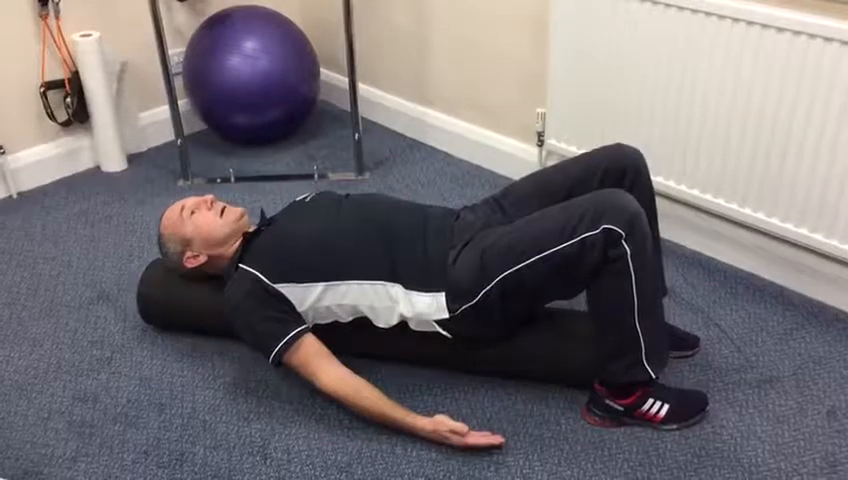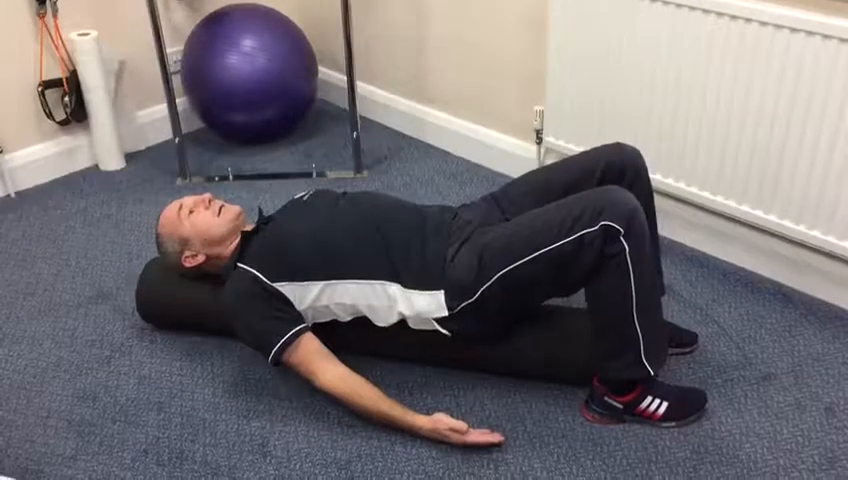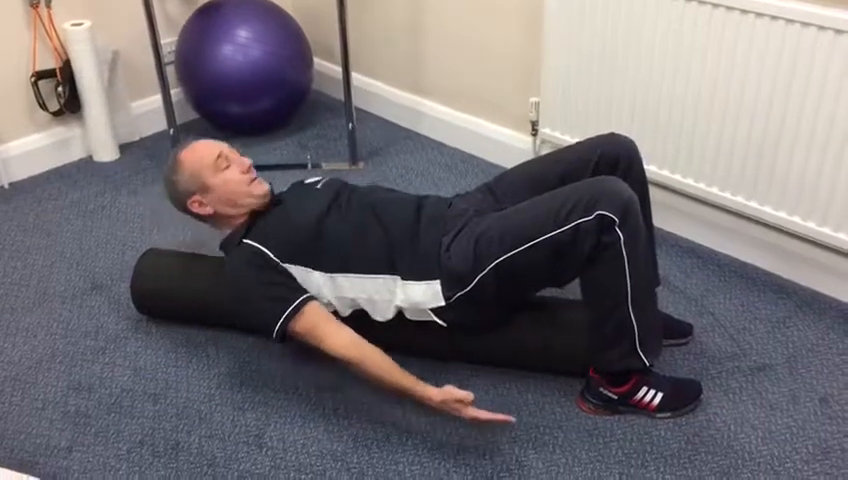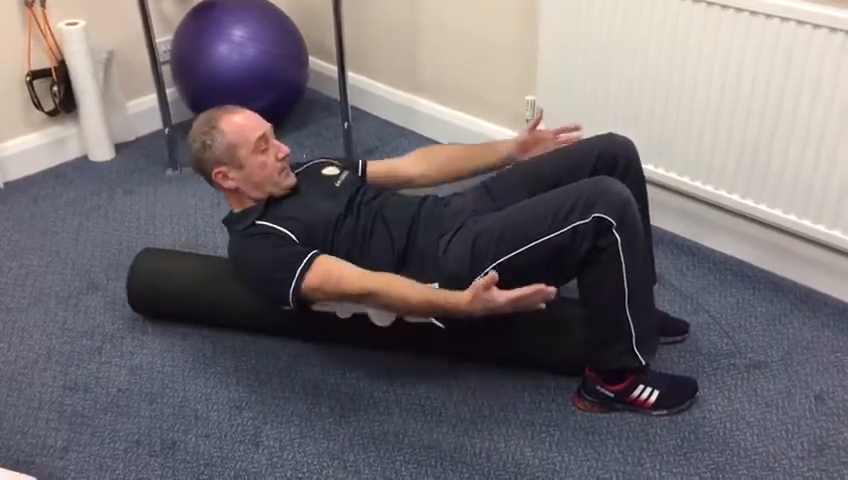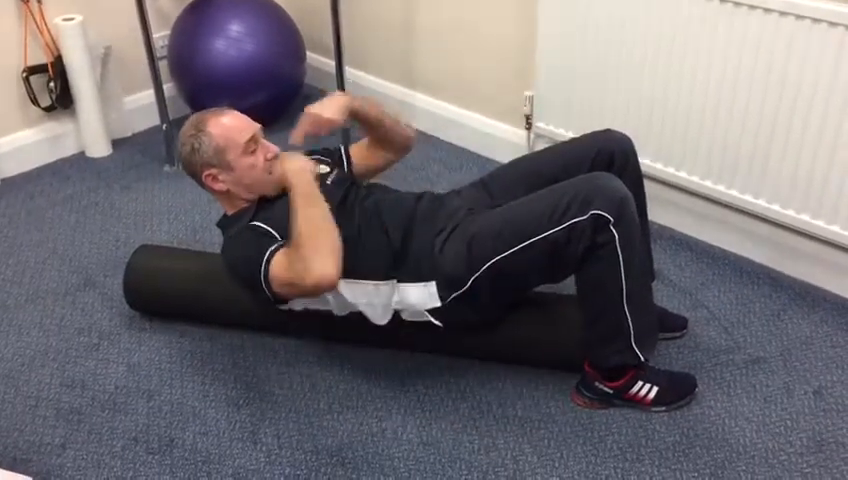
dt=1s
person 1, frame 1
left shoulder: (289, 216)
right shoulder: (250, 291)
right elbow: (324, 372)
right wrist: (421, 425)
left hip: (466, 227)
right hip: (463, 287)
left knee: (620, 164)
right knee: (617, 218)
left ankle: (640, 322)
right ankle: (625, 391)
person 1, frame 2
left shoulder: (287, 217)
right shoulder: (248, 289)
right elbow: (322, 370)
right wrist: (420, 424)
left hip: (462, 225)
right hip: (460, 284)
left knee: (619, 164)
right knee: (615, 215)
left ankle: (636, 318)
right ankle: (623, 388)
person 1, frame 3
left shoulder: (293, 195)
right shoulder: (251, 263)
right elbow: (332, 338)
right wrist: (429, 395)
left hip: (456, 216)
right hip: (456, 275)
left knee: (614, 153)
right knee: (610, 204)
left ankle: (630, 310)
right ankle: (619, 380)
person 1, frame 4
left shoulder: (305, 173)
right shoulder: (257, 245)
left elbow: (413, 167)
right elbow: (360, 286)
left wrist: (513, 150)
right wrist: (464, 304)
left hip: (454, 215)
right hip: (450, 265)
left knee: (611, 153)
right knee: (607, 206)
left ankle: (629, 308)
right ankle: (617, 378)
person 1, frame 5
left shoulder: (297, 163)
right shoulder: (247, 243)
left elbow: (397, 142)
right elbow: (322, 272)
left wrist: (346, 103)
right wrist: (299, 181)
left hip: (450, 213)
right hip: (445, 273)
left knee: (610, 149)
right knee: (604, 202)
left ankle: (629, 304)
right ankle: (615, 374)
